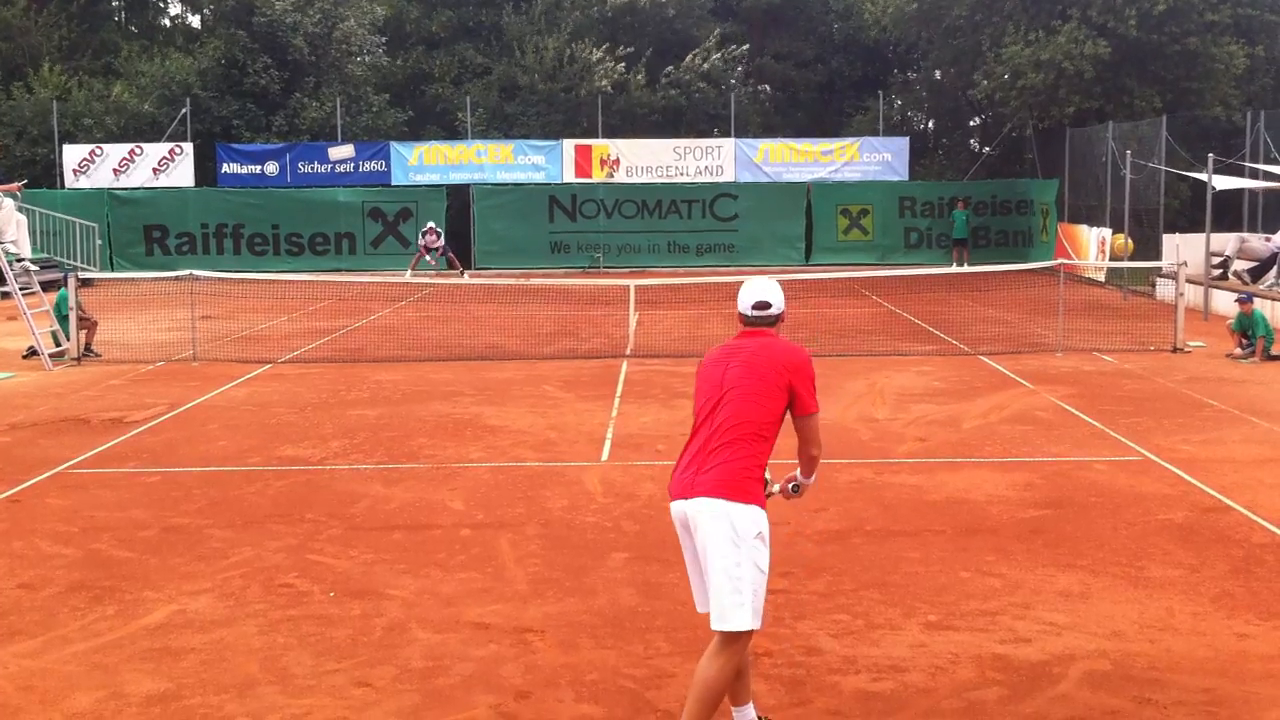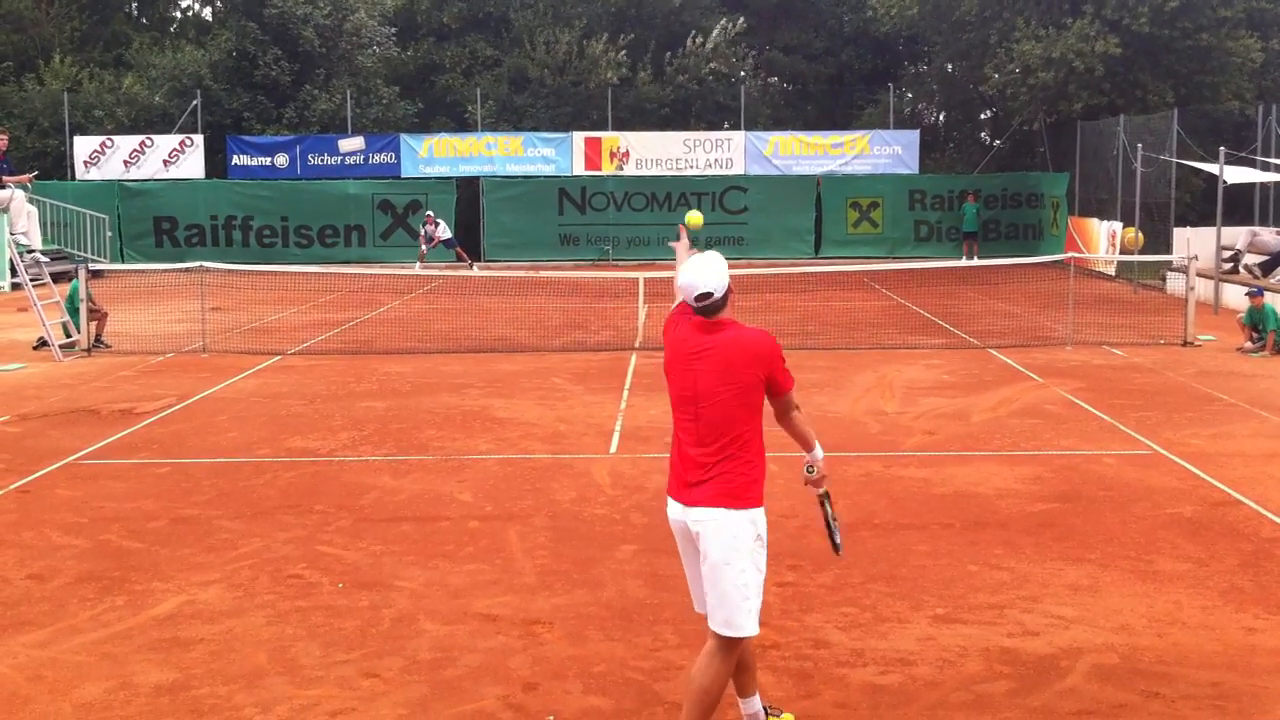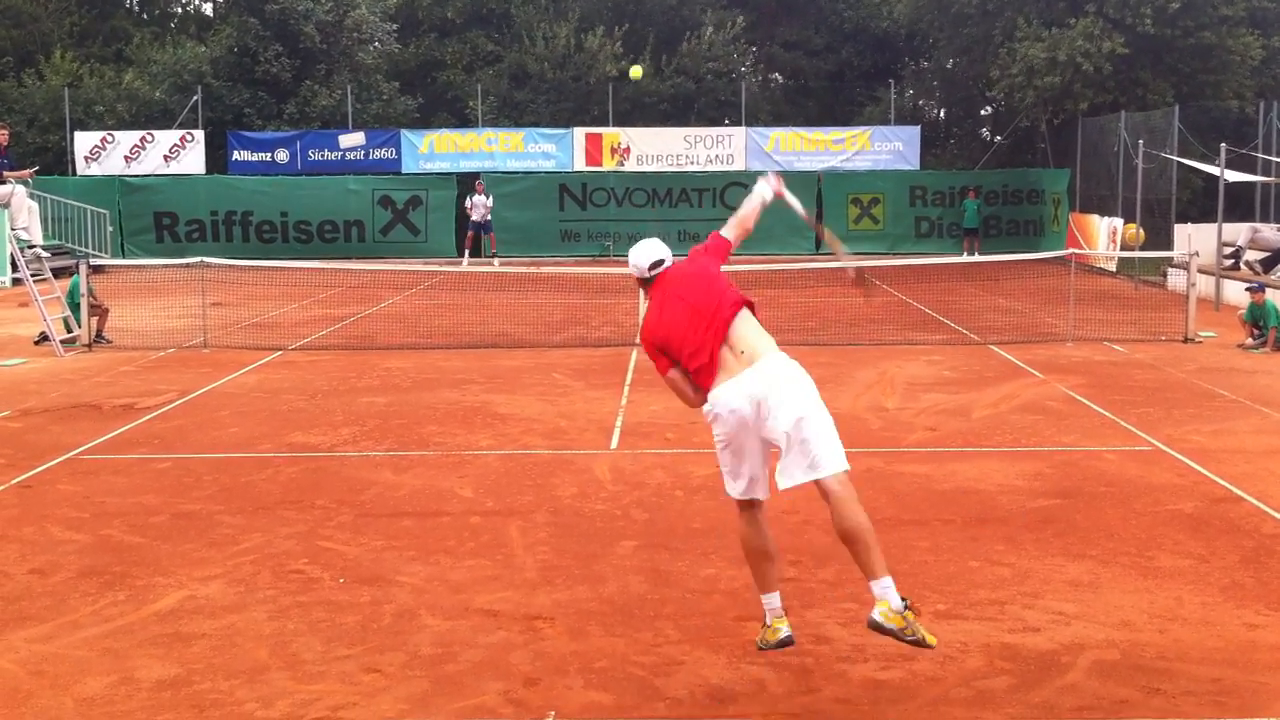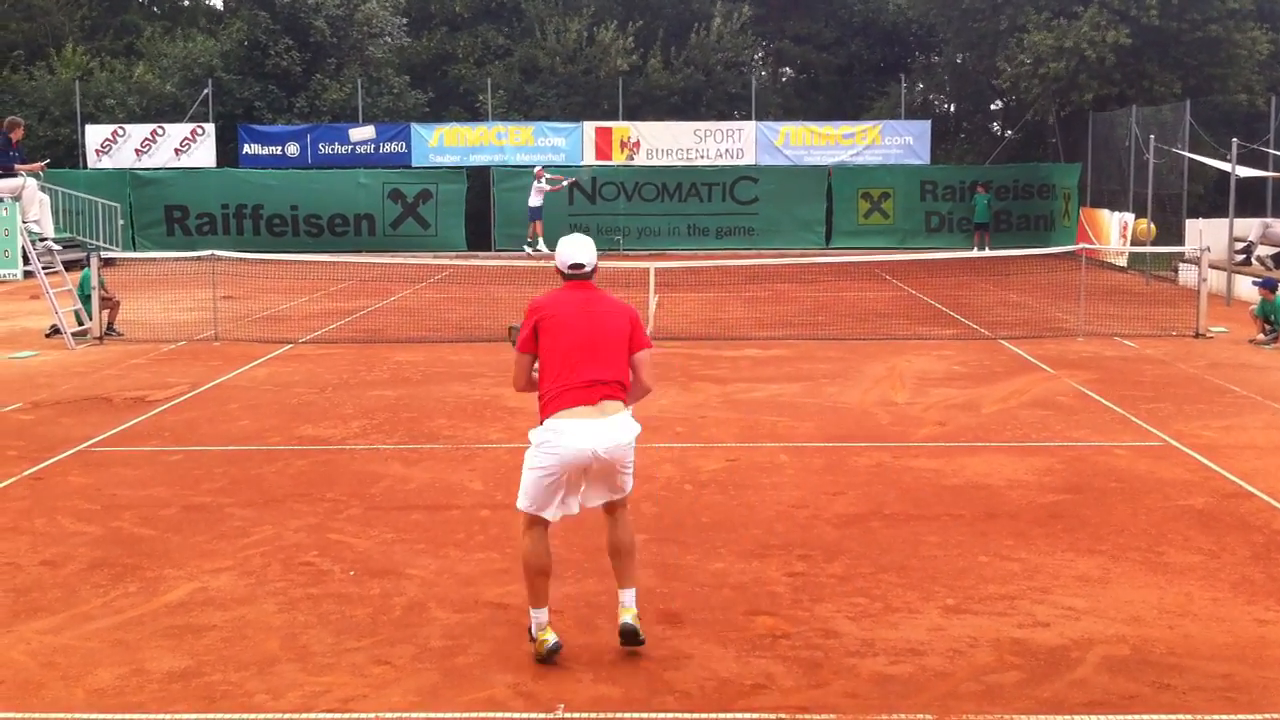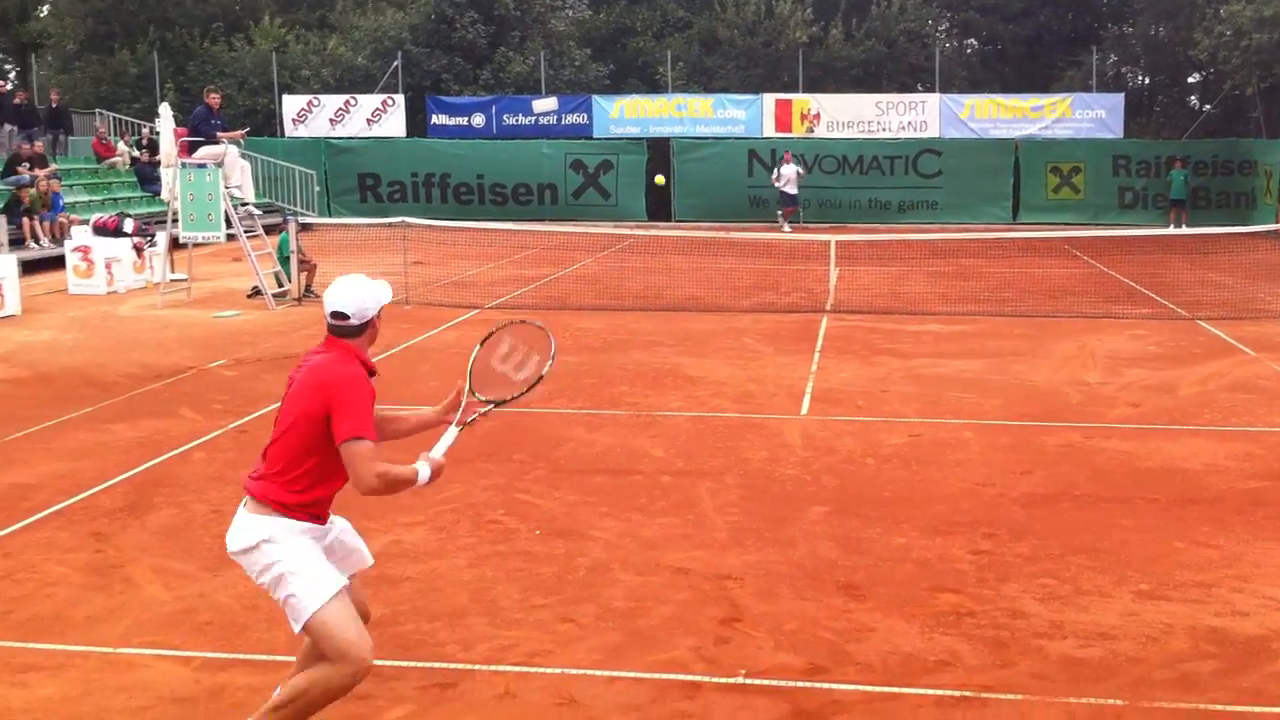
dt=1s
person 1, frame 1
left shoulder: (711, 358)
right shoulder: (794, 358)
right elbow: (811, 447)
right wrist: (802, 480)
left hip: (684, 495)
right hip: (730, 502)
left knee: (732, 624)
right knee: (733, 633)
person 1, frame 2
left shoulder: (675, 331)
right shoulder: (759, 346)
left elbow: (683, 286)
right elbow: (788, 411)
left wrist: (683, 247)
right wrist: (815, 453)
left hip: (683, 503)
right hip: (730, 509)
left knee: (736, 622)
right knee: (728, 636)
person 1, frame 3
left shoulder: (651, 329)
right shoulder: (694, 268)
left elbow: (689, 397)
right elbow: (738, 224)
right wrist: (765, 190)
left hip: (727, 403)
right hip: (772, 379)
left knee: (748, 509)
right knee: (838, 493)
left ankle: (775, 621)
right ankle: (888, 604)
person 1, frame 4
left shoulder: (540, 307)
right shoulder: (624, 311)
left elbow: (520, 382)
right elbow: (645, 383)
left hip: (561, 433)
right hip: (615, 428)
left knee: (534, 527)
right knee: (616, 512)
left ankle: (542, 630)
right ankle: (628, 613)
person 1, frame 5
left shoulder: (323, 359)
right shoulder: (347, 378)
left elbow: (369, 429)
right elbow: (368, 478)
left wrist: (440, 414)
right wrist: (424, 471)
left hip: (303, 522)
right hip: (273, 534)
left knee: (355, 616)
right knee: (352, 660)
